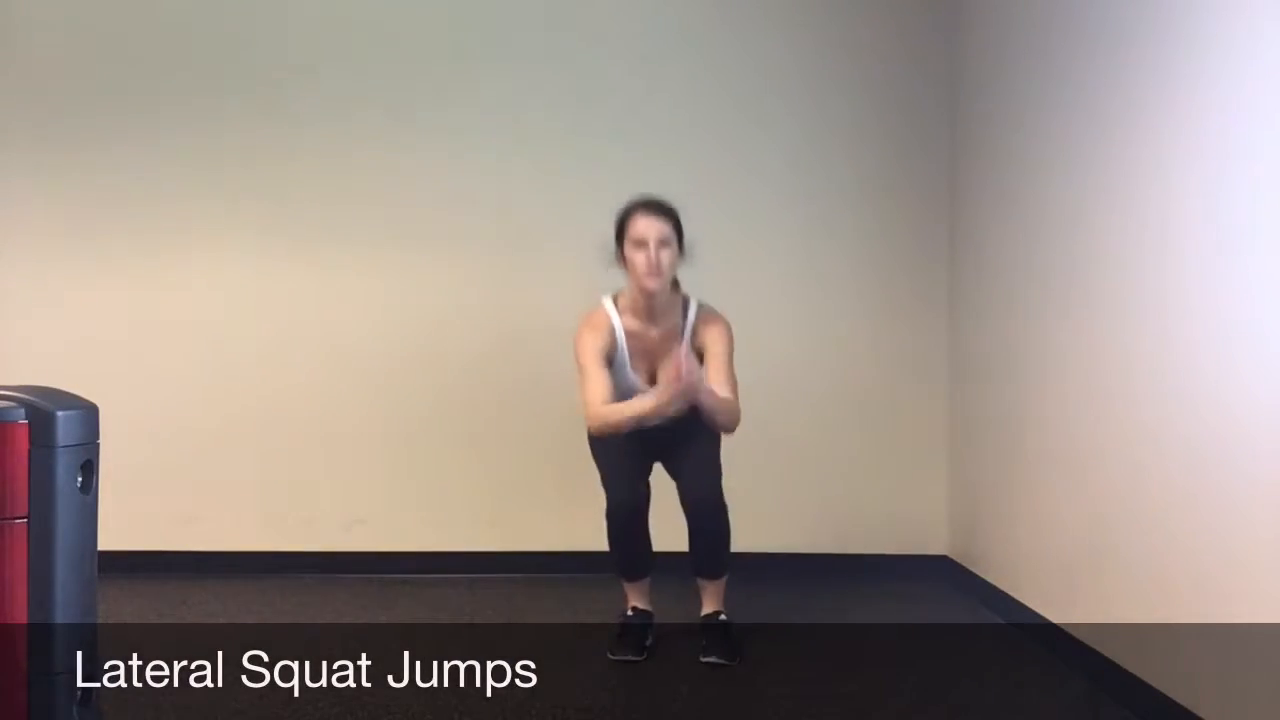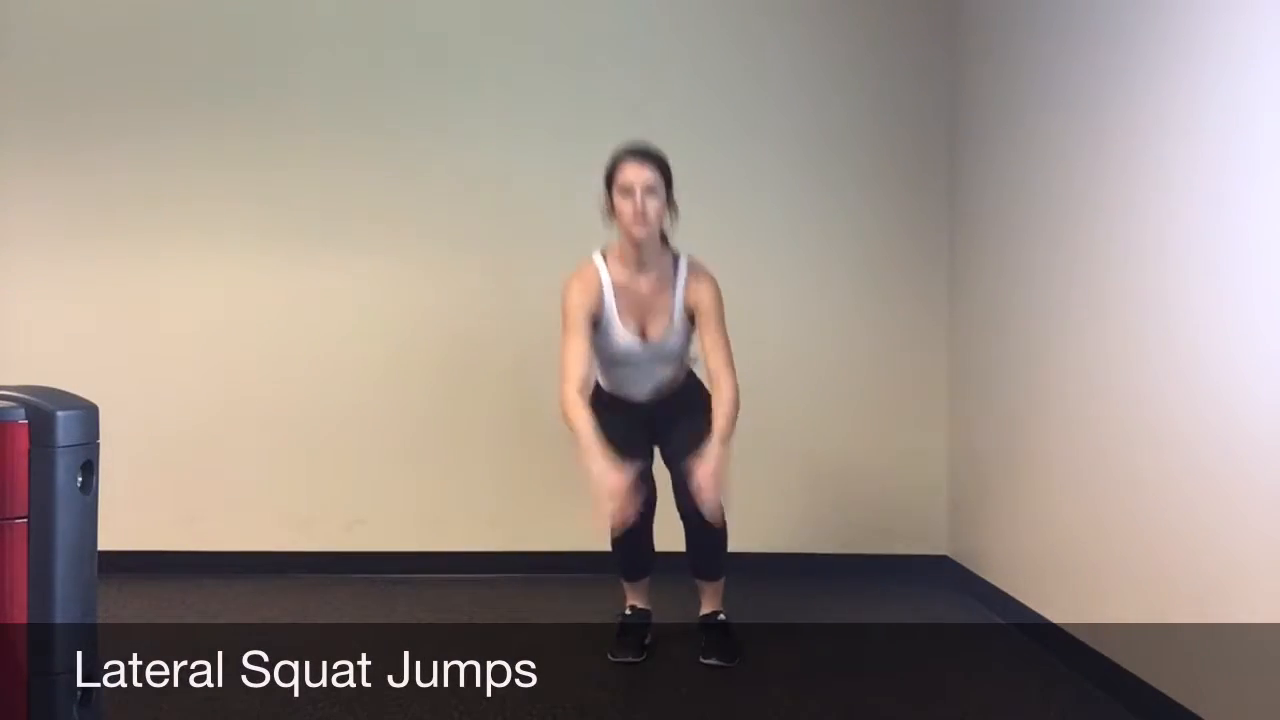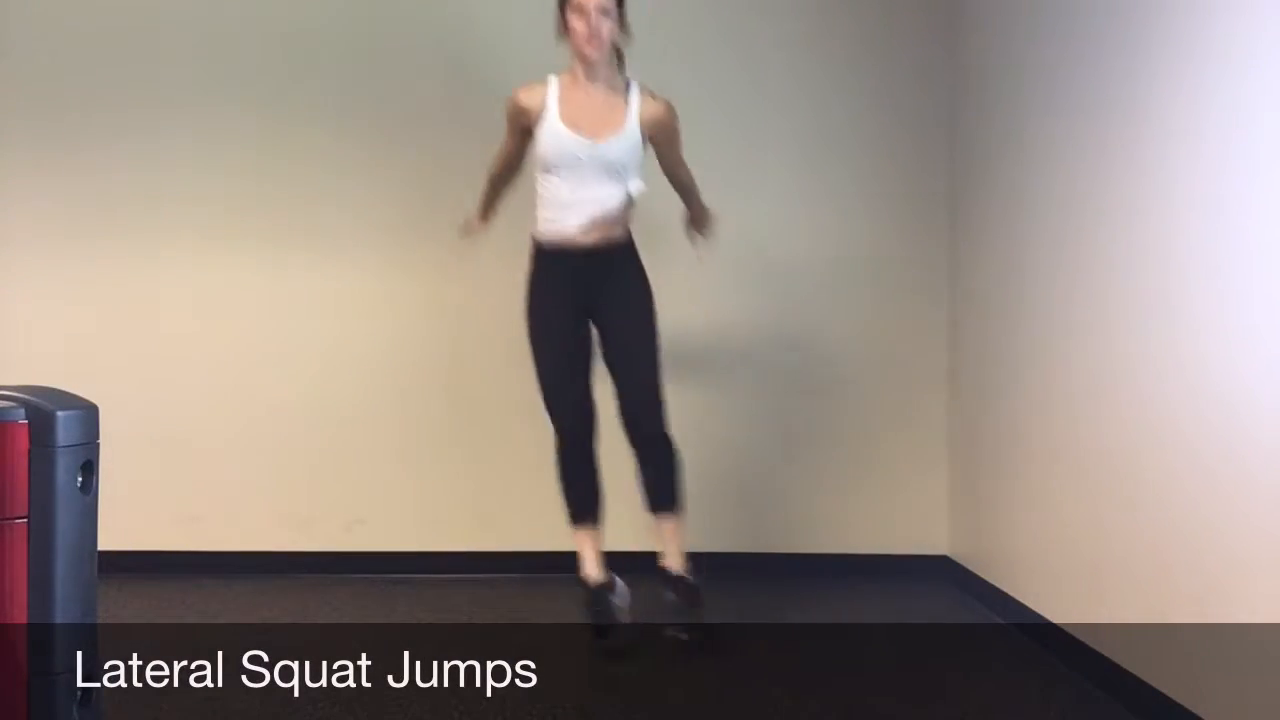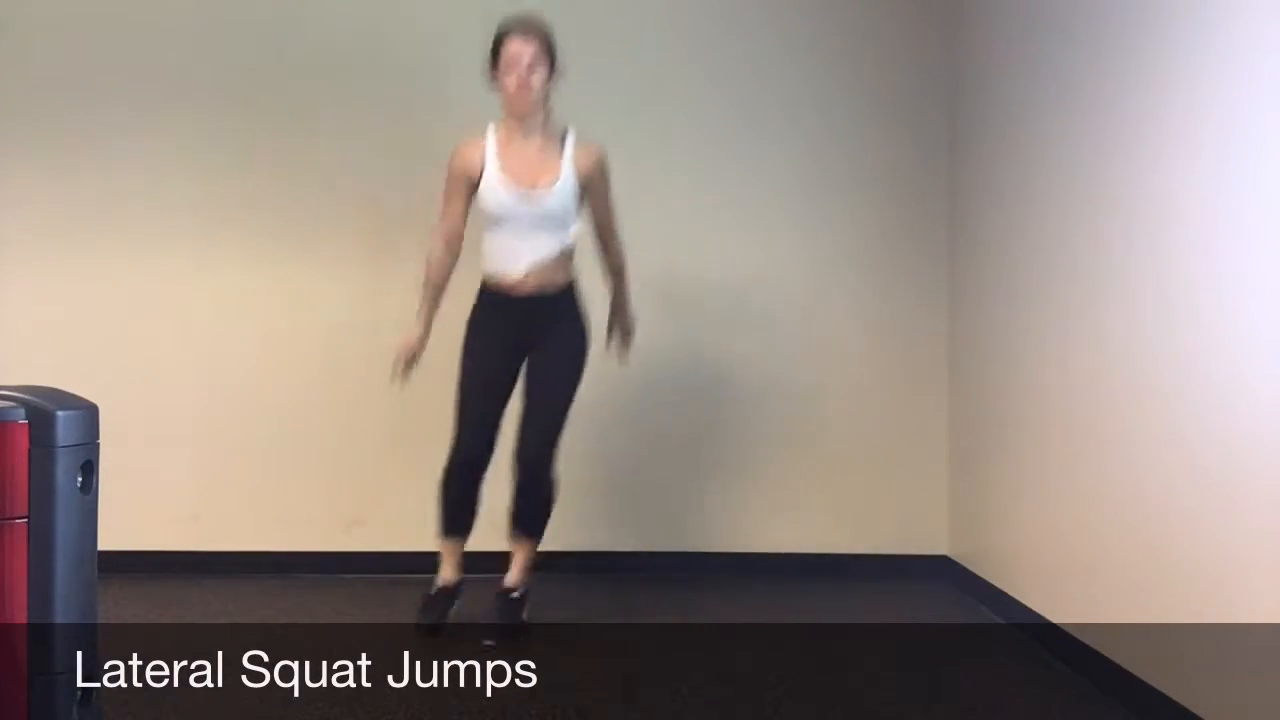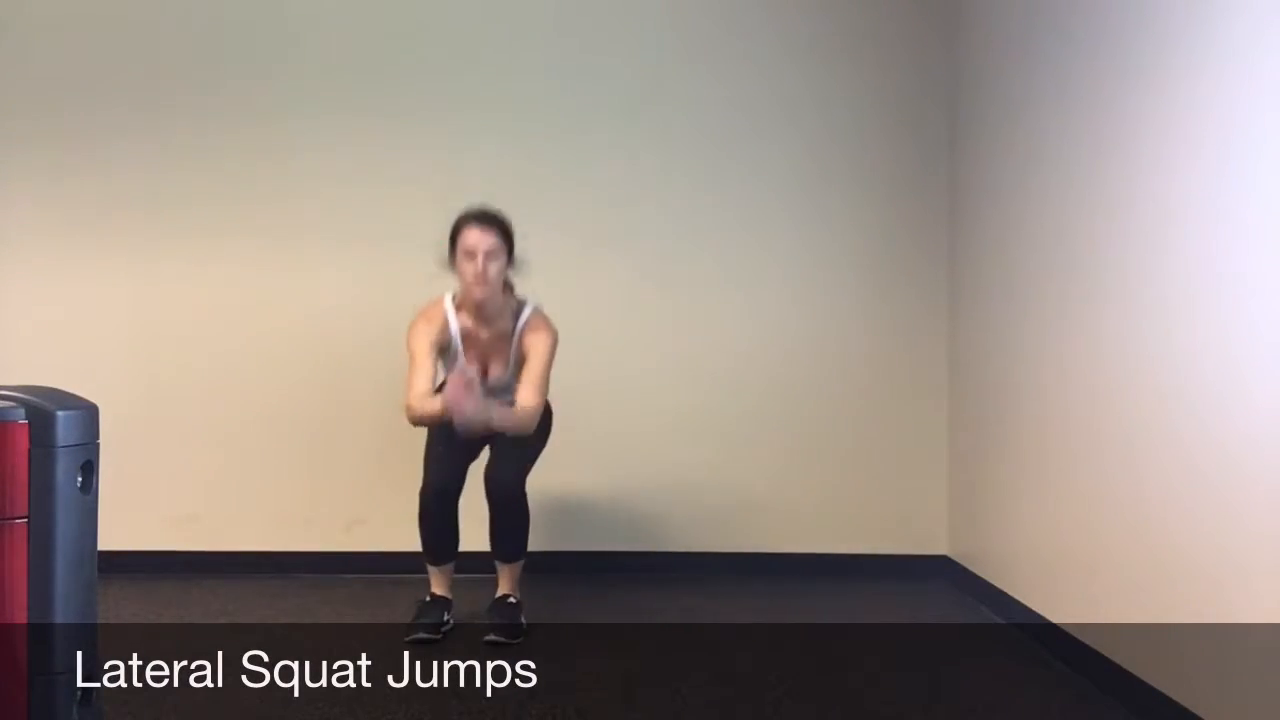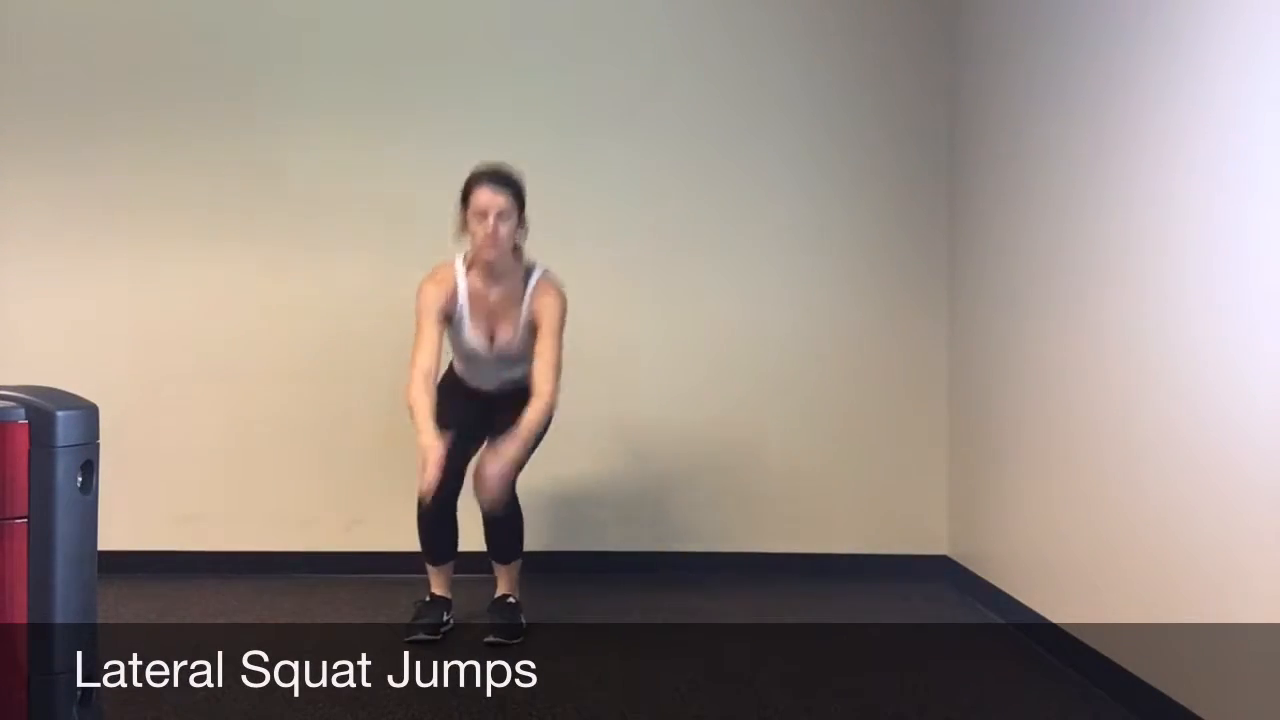
dt=0.3s
person 1, frame 1
left shoulder: (708, 325)
right shoulder: (599, 327)
left elbow: (728, 416)
right elbow: (598, 416)
left wrist: (696, 389)
right wrist: (656, 398)
left hip: (688, 429)
right hip: (624, 433)
left knee: (707, 504)
right knee: (626, 503)
left ankle: (714, 614)
right ankle: (637, 610)
person 1, frame 2
left shoulder: (697, 284)
right shoulder: (587, 287)
left elbow: (724, 381)
right elbow: (573, 390)
left wrist: (714, 455)
right wrist: (601, 467)
left hip: (681, 405)
right hip: (616, 409)
left knee: (701, 500)
right knee: (630, 500)
left ankle: (713, 614)
right ankle: (636, 608)
person 1, frame 3
left shoulder: (649, 111)
right shoulder: (531, 103)
left elbow: (676, 170)
right elbow: (506, 164)
left wrist: (697, 210)
right wrist: (483, 211)
left hip: (620, 277)
right hip: (552, 284)
left knee: (645, 421)
right knee: (572, 426)
left ankle: (674, 570)
right ankle: (595, 574)
person 1, frame 4
left shoulder: (584, 159)
right shoulder: (473, 156)
left elbow: (608, 240)
right elbow: (445, 247)
left wrist: (621, 305)
right wrist: (421, 327)
left hip: (558, 321)
right hip: (493, 318)
left knee: (536, 453)
right knee: (468, 449)
left ankle: (516, 583)
right ankle: (448, 578)
person 1, frame 5
left shoulder: (536, 329)
right shoulder: (432, 321)
left elbow: (529, 415)
right elbow: (416, 406)
left wrist: (487, 412)
right wrist: (446, 403)
left hip: (516, 420)
right hip: (455, 416)
left knee: (502, 483)
right knee: (438, 486)
left ankle: (508, 596)
right ankle: (438, 596)
person 1, frame 6
left shoulder: (544, 295)
right shoulder: (440, 286)
left elbow: (546, 392)
right elbow: (421, 376)
left wrist: (508, 455)
right wrist: (431, 442)
left hip: (521, 401)
right hip: (464, 395)
left knee: (495, 488)
right knee: (436, 486)
left ankle: (508, 596)
right ankle: (439, 596)
